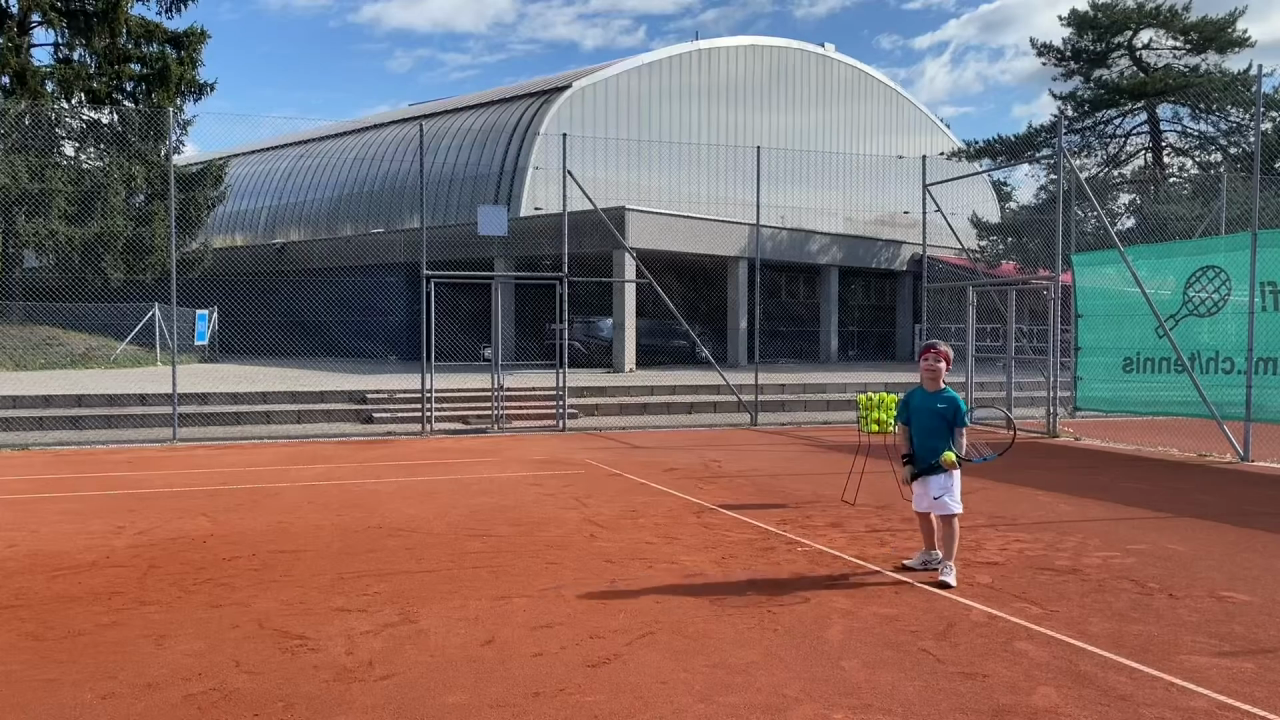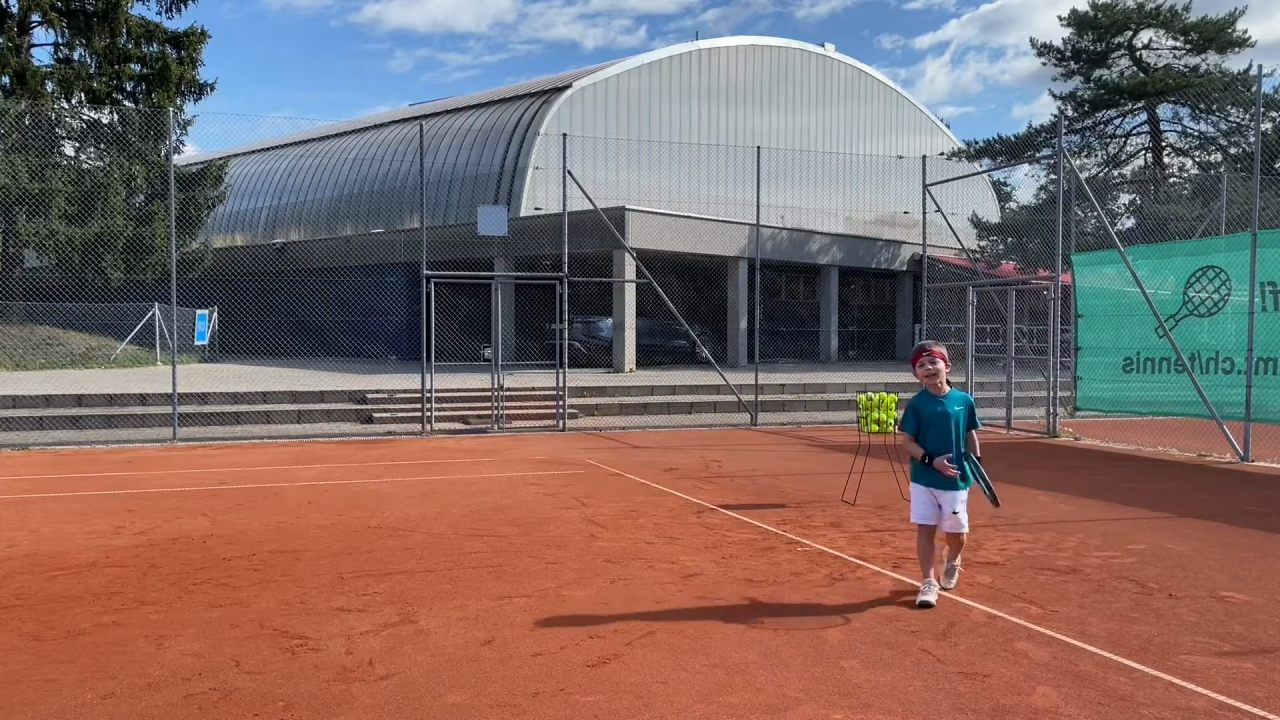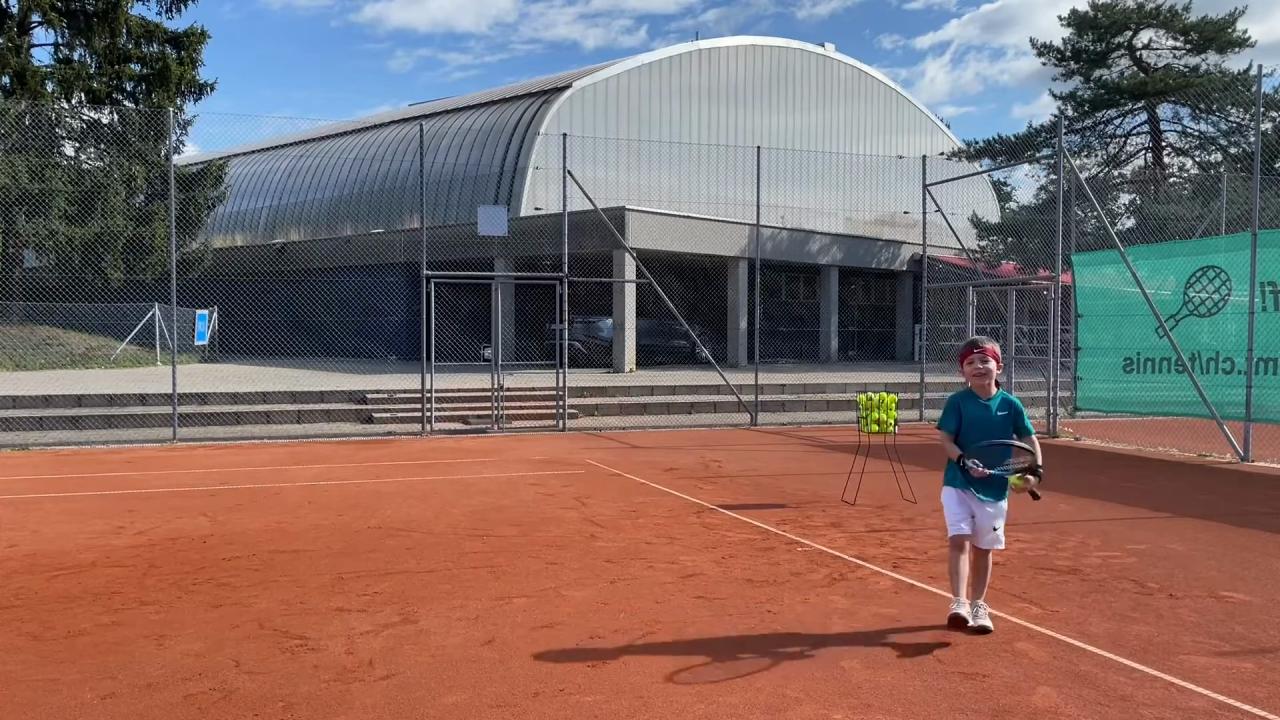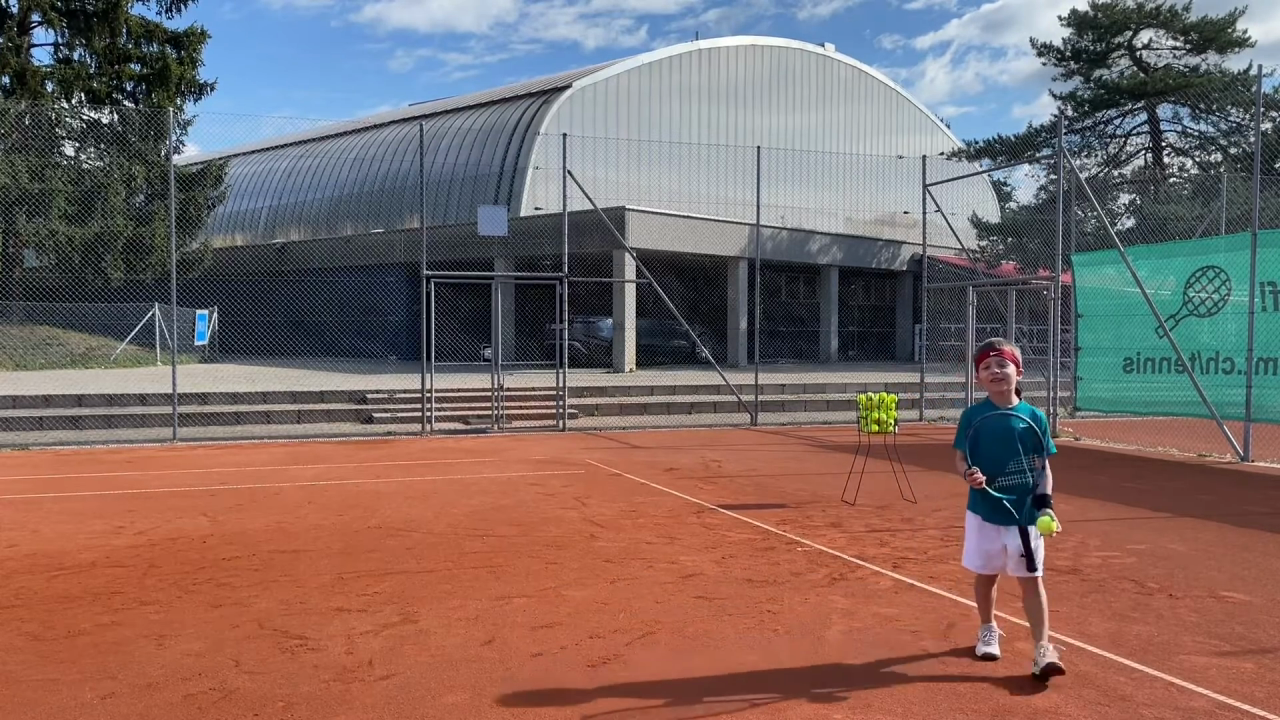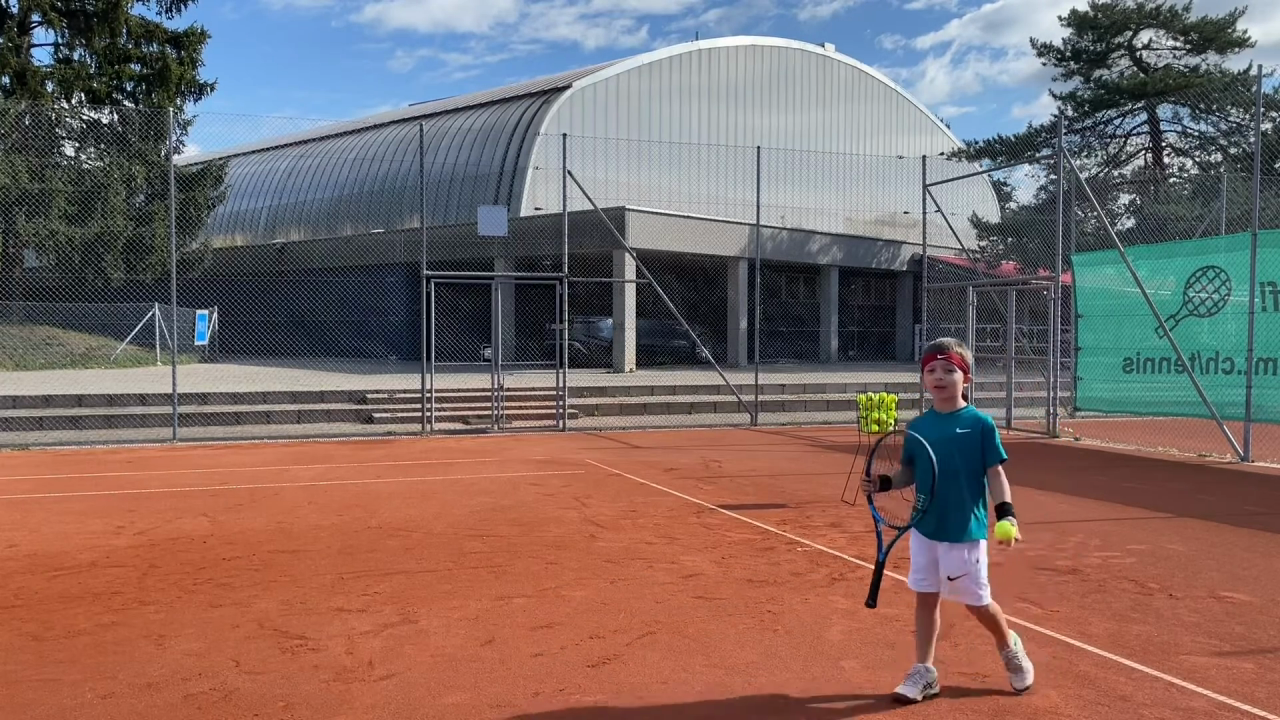
dt=1s
person 1, frame 1
left shoulder: (953, 400)
right shoulder: (911, 397)
left elbow: (959, 434)
right elbow: (904, 431)
right wrist: (906, 462)
left hip: (945, 468)
right hip: (919, 467)
left knee: (948, 515)
right knee: (923, 512)
left ankle: (947, 566)
right ankle: (932, 554)
person 1, frame 2
left shoulder: (964, 401)
right shoulder: (916, 404)
left elbow: (971, 435)
right elbow: (908, 442)
left wrist: (975, 463)
right wrist: (932, 460)
left hip: (956, 480)
right hip: (924, 479)
left knee: (957, 532)
right knee: (925, 529)
left ankle: (952, 560)
right ankle: (929, 583)
person 1, frame 3
left shoulder: (1011, 405)
right shoulder: (957, 402)
left elbow: (1030, 442)
right elbow: (947, 441)
left wrist: (1034, 472)
right wrist: (965, 462)
left hip: (995, 490)
right hip: (959, 485)
left knee: (983, 549)
right knee: (960, 541)
left ankle: (978, 605)
right ankle: (959, 605)
person 1, frame 4
left shoulder: (1034, 417)
right shoulder: (973, 415)
left elbow: (1042, 465)
right elbow: (961, 458)
left wrist: (1044, 503)
right wrist: (968, 474)
left hip: (1024, 513)
right hip: (983, 511)
left knee: (1031, 577)
right knee: (985, 575)
left ankle: (1043, 650)
right ankle: (988, 631)
person 1, frame 5
left shoulder: (981, 424)
right shoulder: (917, 426)
left elbow: (995, 474)
left wrist: (1005, 512)
left hip: (965, 531)
right hip: (924, 528)
left knee: (976, 601)
right knee: (925, 598)
left ankle: (1008, 644)
right ankle: (924, 671)
